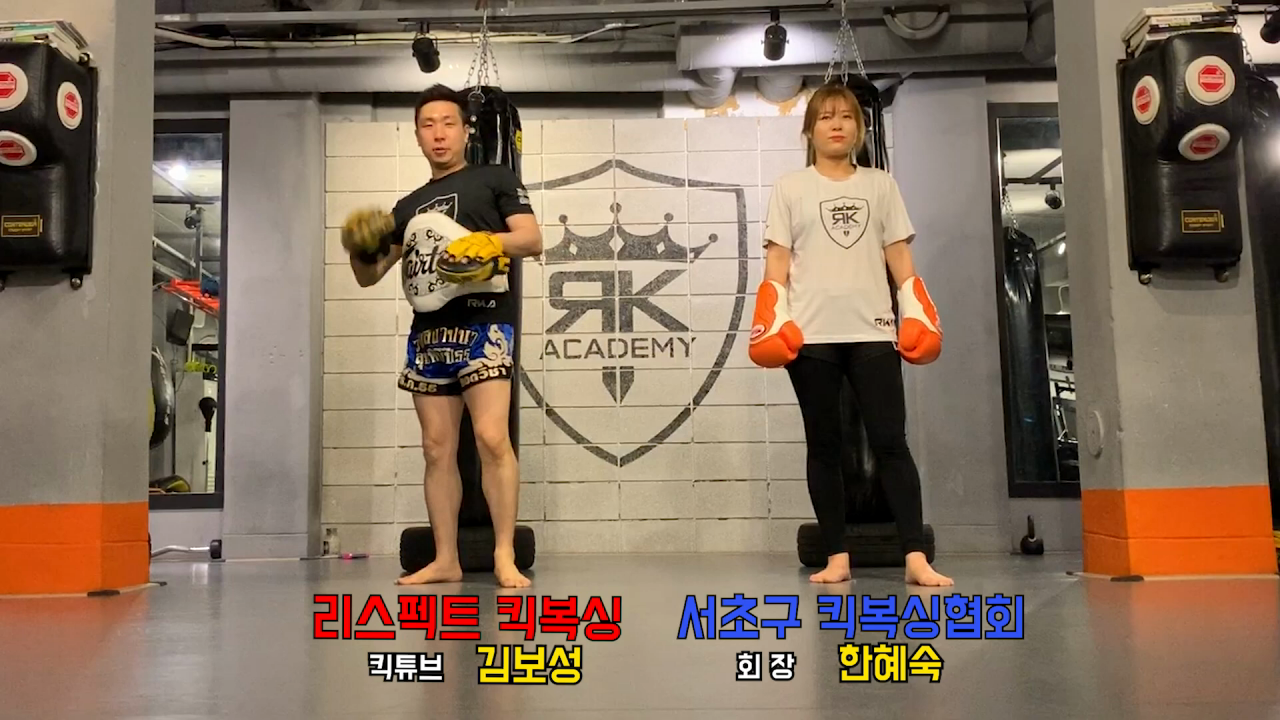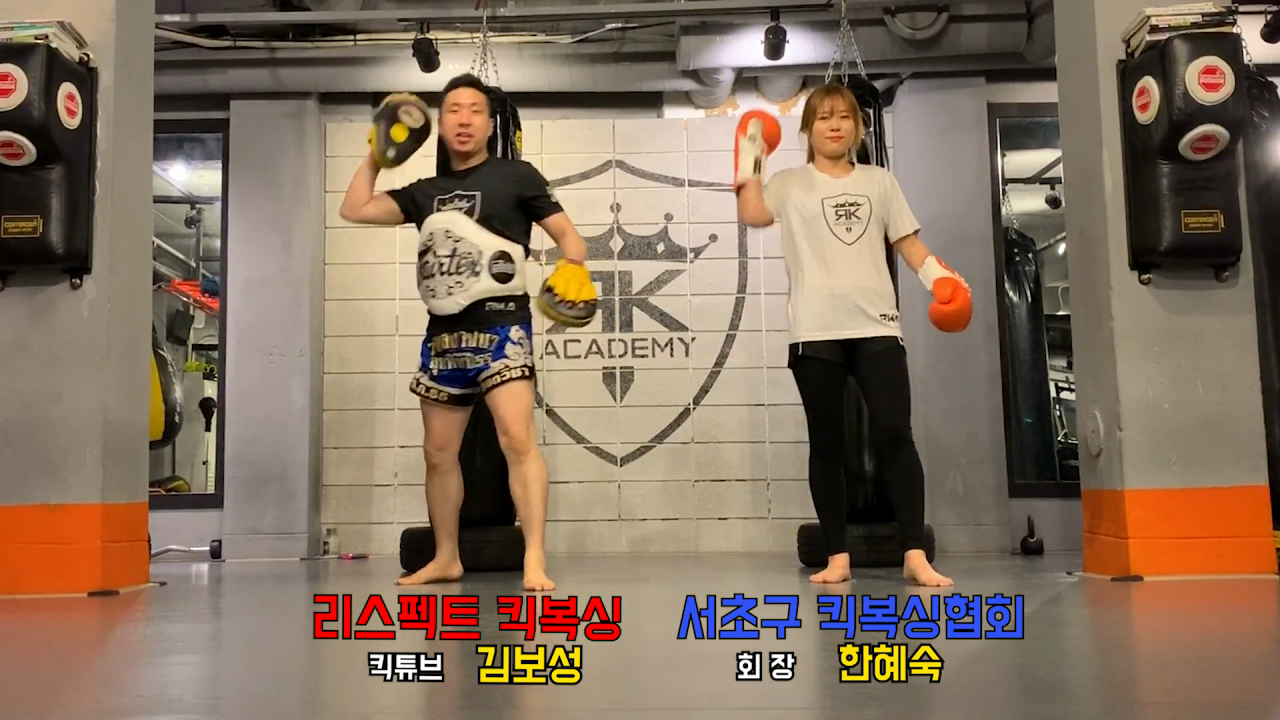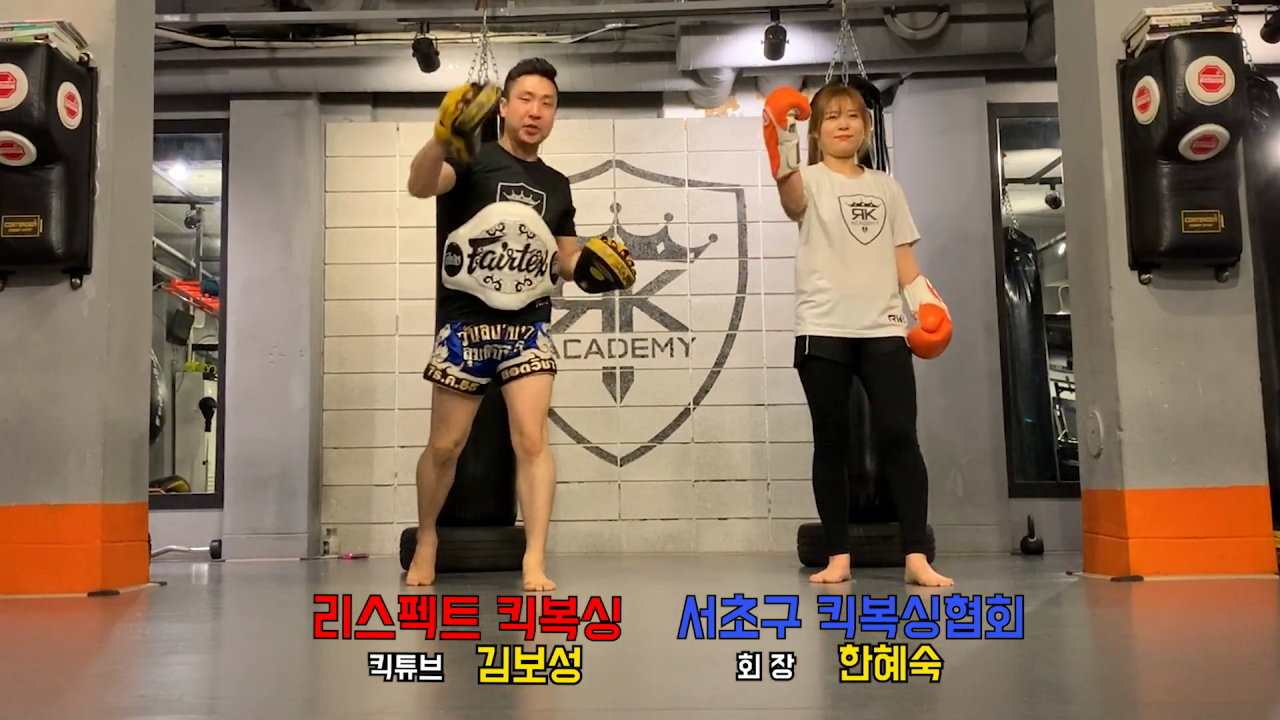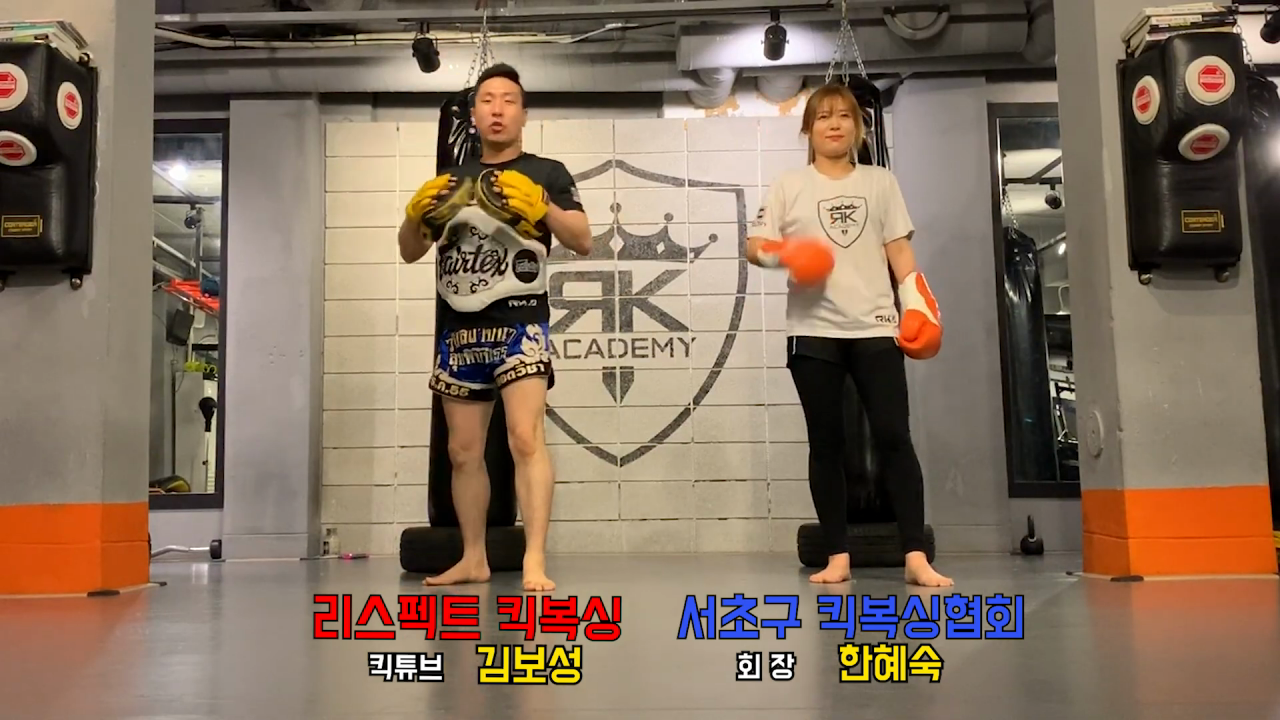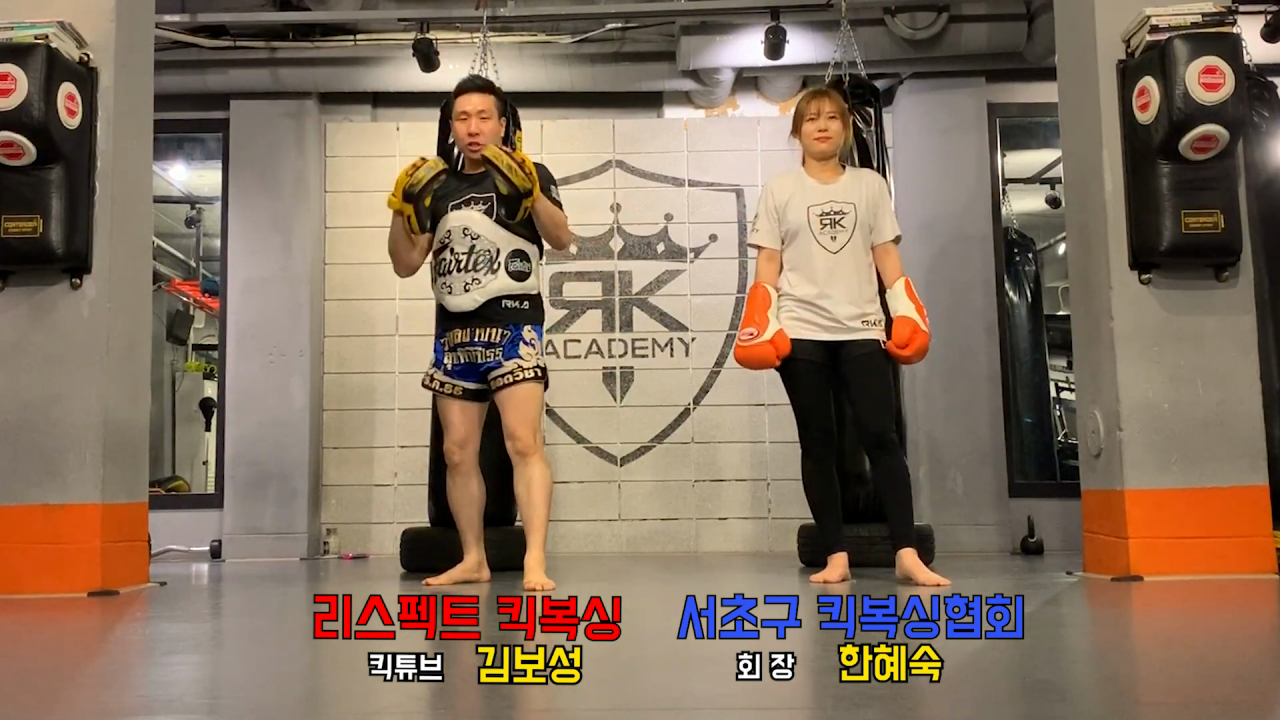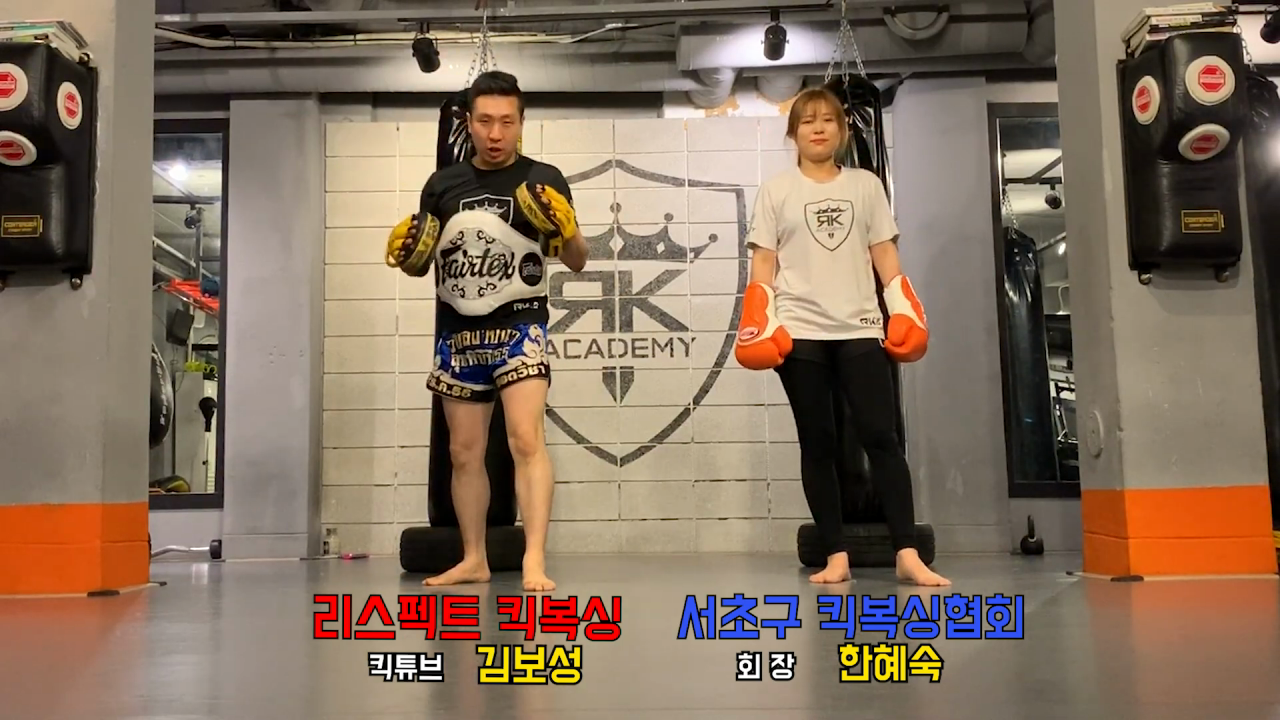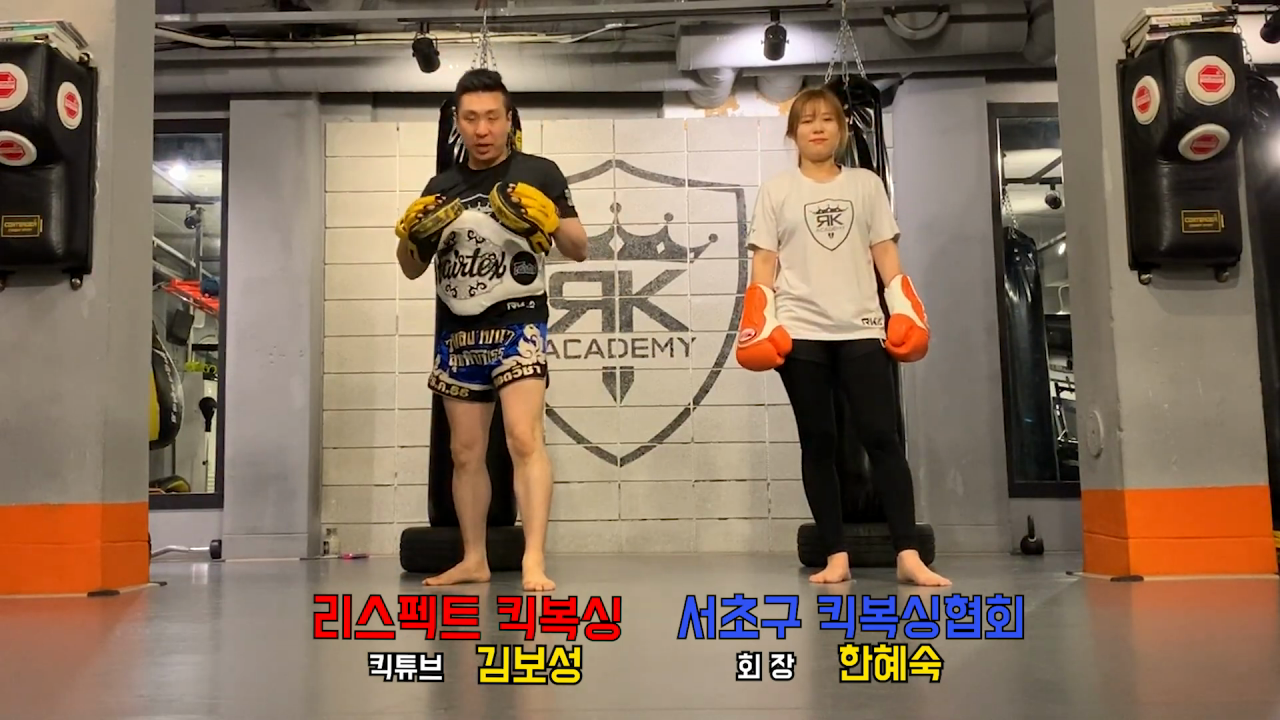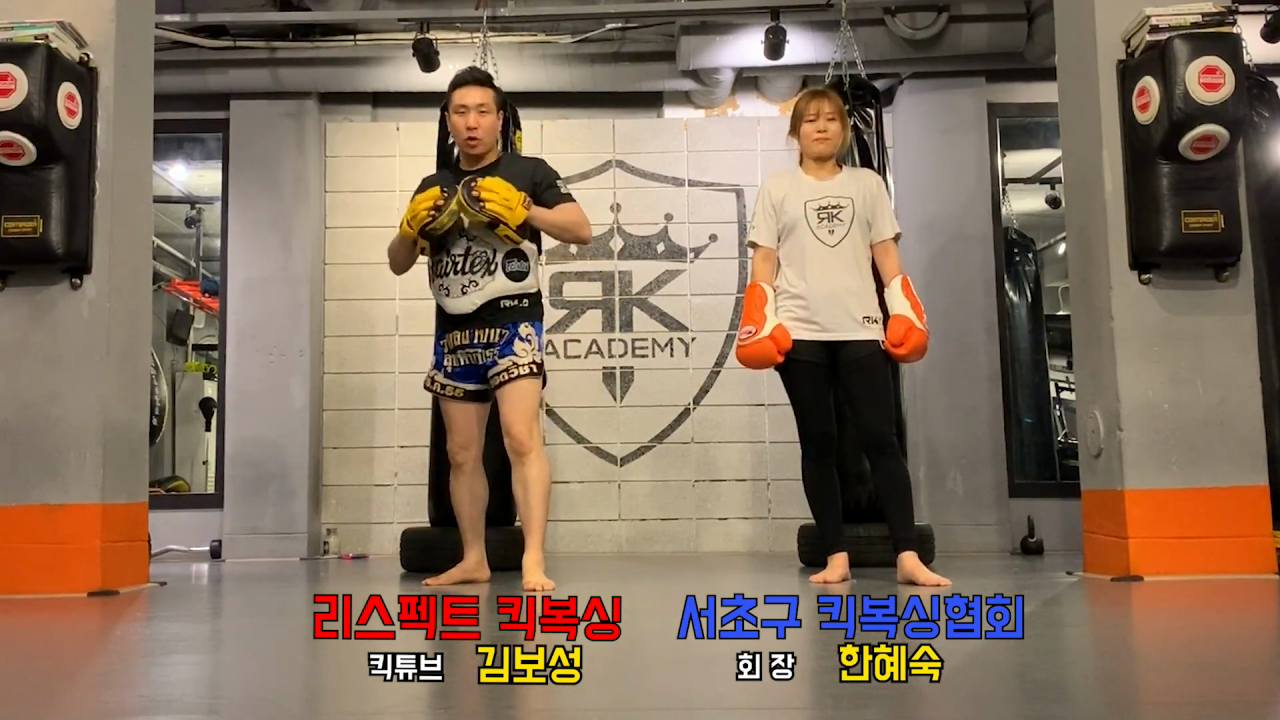
dt=0.5s
person 1, frame 1
left shoulder: (495, 178)
right shoulder: (410, 205)
left elbow: (532, 239)
right elbow: (368, 275)
left wrist: (489, 243)
right wrist: (360, 247)
left hip: (483, 323)
right hip: (428, 333)
left knee: (492, 439)
right knee: (437, 449)
left ankle: (505, 555)
right ankle: (446, 559)
person 1, frame 2
left shoulder: (516, 176)
right shoulder: (427, 192)
left elbow: (567, 233)
right elbow: (354, 210)
left wrist: (573, 270)
right wrist: (377, 151)
left hip: (500, 326)
right hip: (444, 334)
left knee: (517, 439)
right knee: (439, 453)
left ankle: (535, 561)
right ankle: (446, 557)
person 1, frame 3
left shoulder: (557, 185)
right shoulder: (473, 157)
left elbow: (565, 259)
right elbow: (420, 185)
left wrist: (599, 265)
right wrist: (444, 132)
left hip: (528, 326)
right hip: (465, 323)
left knee: (531, 439)
right knee: (445, 445)
left ankle: (534, 563)
right ankle: (426, 539)
person 1, frame 4
left shoulder: (545, 172)
right shoulder: (454, 179)
left elbow: (582, 242)
right elbow: (410, 251)
left wrist: (538, 207)
right wrist: (418, 213)
left hip: (519, 325)
right hip: (459, 331)
left knee: (526, 439)
right knee: (463, 452)
left ankle: (535, 563)
right ankle: (473, 559)
person 1, frame 5
left shoulder: (528, 173)
right shoulder: (439, 191)
left elbow: (562, 240)
right elbow: (405, 265)
left wrist: (531, 190)
right wrist: (402, 207)
left hip: (513, 326)
right hip: (455, 334)
left knee: (524, 442)
right knee: (457, 452)
left ankle: (535, 563)
right ankle: (473, 559)
person 1, frame 6
left shoulder: (544, 178)
right shoulder: (443, 184)
left elbow: (578, 261)
right elbow: (420, 265)
left wrist: (564, 228)
right wrist: (404, 250)
left hip: (519, 326)
right hip: (458, 334)
left knee: (526, 439)
right knee: (464, 452)
left ankle: (534, 561)
right ankle: (473, 559)
person 1, frame 7
left shoulder: (538, 172)
right shoulder: (441, 187)
left elbow: (578, 249)
right elbow: (411, 269)
left wrist: (549, 221)
right wrist: (410, 234)
left hip: (517, 325)
right hip: (458, 333)
left knee: (524, 438)
right knee: (465, 452)
left ankle: (533, 562)
right ankle: (473, 559)
person 1, frame 8
left shoulder: (529, 171)
right shoulder: (434, 187)
left elbow: (582, 230)
right elbow: (398, 264)
left wrist: (520, 209)
right wrist: (412, 225)
left hip: (512, 322)
right hip: (454, 331)
left knee: (521, 438)
right knee: (461, 452)
left ankle: (533, 561)
right ankle: (473, 560)
person 2, frame 1
left shoulder: (880, 185)
right shoulder: (790, 188)
left elbow: (898, 255)
right elbow: (778, 260)
left wrist: (918, 312)
right wrist: (772, 318)
left hip: (872, 331)
right hip: (810, 336)
left knee: (890, 441)
right knee: (824, 445)
left ankle: (915, 557)
right ankle: (837, 557)
person 2, frame 2
left shoulder: (880, 181)
right shoulder: (790, 183)
left elbow: (909, 243)
right elbow: (753, 214)
left wrist: (942, 280)
right wrist: (749, 156)
left hip: (877, 328)
right hip: (814, 333)
left knee: (894, 434)
right knee: (826, 443)
left ankle: (915, 554)
right ankle: (837, 556)
person 2, frame 3
left shoulder: (886, 186)
right shoulder: (809, 179)
left elbow: (902, 256)
right elbow: (794, 202)
left wrist: (928, 305)
right wrist: (784, 143)
left hip: (884, 328)
right hip: (823, 329)
left knee: (899, 437)
right knee: (831, 443)
left ankle: (917, 556)
right ankle: (838, 556)
person 2, frame 4
left shoulder: (881, 182)
right shoulder: (792, 188)
left elbow: (899, 250)
right elbow: (754, 246)
left wrist: (919, 307)
right wrist: (783, 252)
left hip: (875, 327)
right hip: (813, 330)
left knee: (894, 437)
right knee: (826, 443)
left ankle: (915, 555)
right ankle: (837, 556)
person 2, frame 5
left shoulder: (870, 184)
right shoulder: (780, 190)
left elbow: (886, 254)
right elbow: (768, 263)
left wrist: (906, 312)
right wrist: (761, 322)
left hip: (861, 330)
right hip: (801, 332)
left knee: (881, 437)
right knee: (818, 443)
left ankle: (907, 554)
right ankle: (836, 556)
person 2, frame 6
left shoulder: (866, 184)
right shoulder: (776, 190)
left elbow: (884, 253)
right elbow: (764, 261)
left wrist: (903, 312)
right wrist: (761, 321)
left hip: (860, 329)
right hip: (799, 332)
left knee: (881, 435)
right knee: (817, 443)
left ankle: (907, 554)
right ankle: (836, 556)
person 2, frame 7
left shoulder: (866, 184)
right shoulder: (776, 191)
left elbow: (885, 252)
right elbow: (764, 262)
left wrist: (904, 311)
right wrist: (761, 321)
left hip: (860, 329)
right hip: (800, 333)
left knee: (882, 436)
right knee: (818, 443)
left ankle: (908, 555)
right ankle: (836, 556)
person 2, frame 8
left shoulder: (867, 184)
right shoulder: (777, 189)
left elbow: (886, 252)
right elbow: (764, 260)
left wrist: (903, 312)
right wrist: (761, 319)
left hip: (860, 330)
right hip: (799, 333)
left knee: (881, 438)
right knee: (818, 443)
left ankle: (907, 556)
right ankle: (836, 556)
